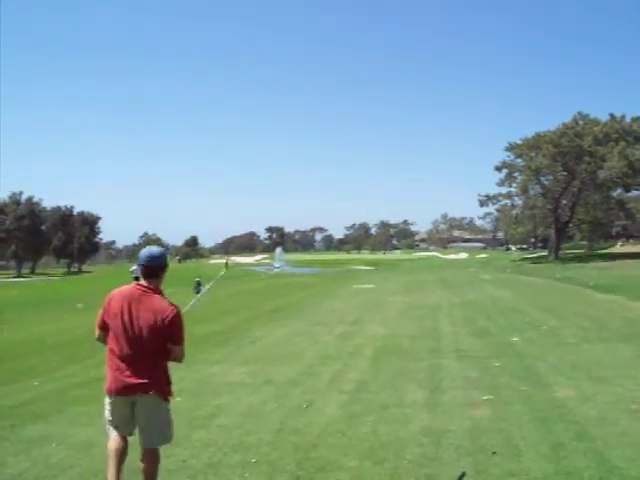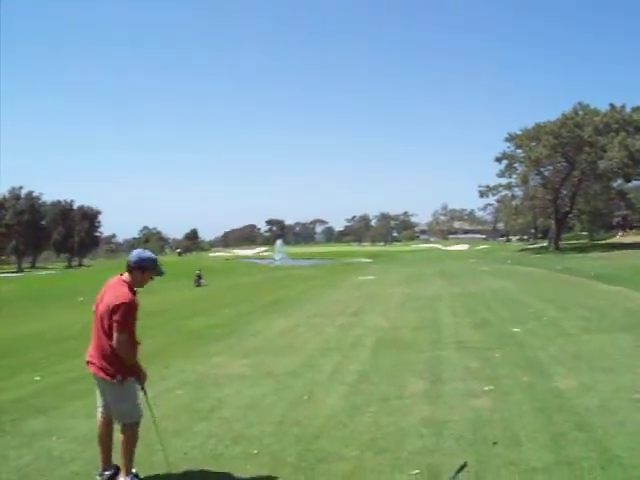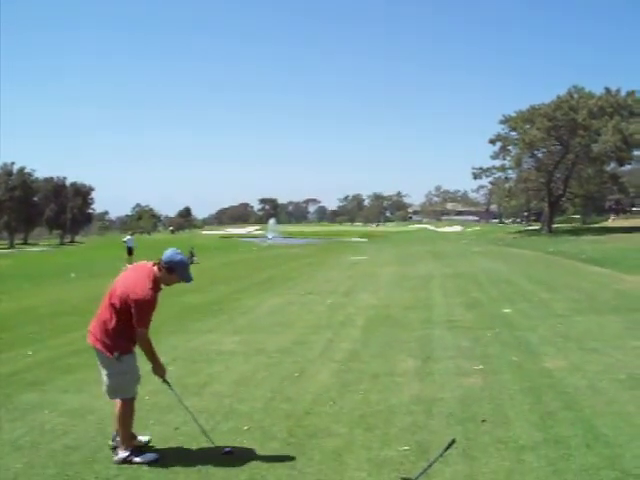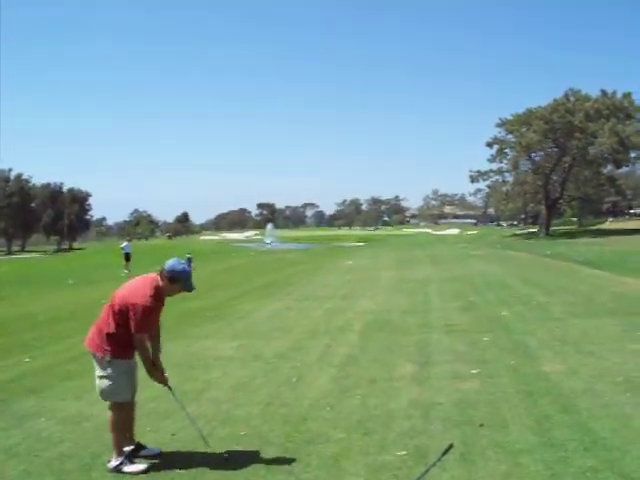
dt=1s
person 1, frame 1
left shoulder: (115, 297)
right shoulder: (169, 311)
left elbow: (100, 336)
right elbow: (177, 356)
left hip: (118, 383)
right hip: (152, 388)
left knee: (118, 433)
right knee: (150, 446)
person 1, frame 2
left shoulder: (113, 283)
right shoulder: (126, 300)
right elbow: (120, 344)
right wrist: (138, 369)
left hip: (99, 362)
right hip: (115, 368)
left knee: (106, 416)
right knee: (130, 422)
person 1, frame 3
left shoulder: (144, 266)
right shoulder: (145, 294)
right elbow: (142, 336)
right wrist: (157, 364)
left hip: (107, 334)
right hip: (112, 342)
left knee: (129, 384)
right knee: (126, 395)
left ankle: (123, 435)
right ankle: (124, 450)
person 1, frame 4
left shoulder: (156, 286)
right shoulder: (144, 300)
left elbow: (153, 325)
right elbow: (140, 341)
left wrist: (156, 359)
right wrist: (152, 371)
left hip: (122, 345)
right hip: (108, 348)
left knee: (129, 397)
right knee: (119, 401)
left ankle: (130, 444)
right ankle: (118, 458)
